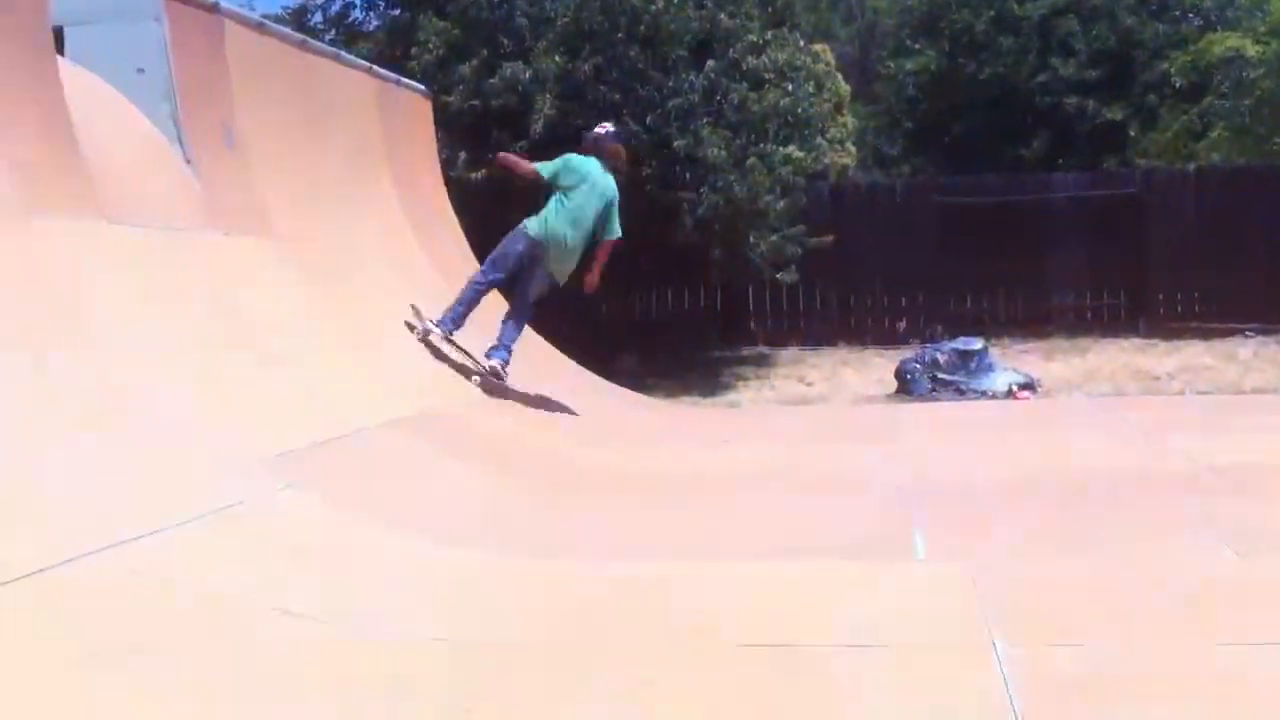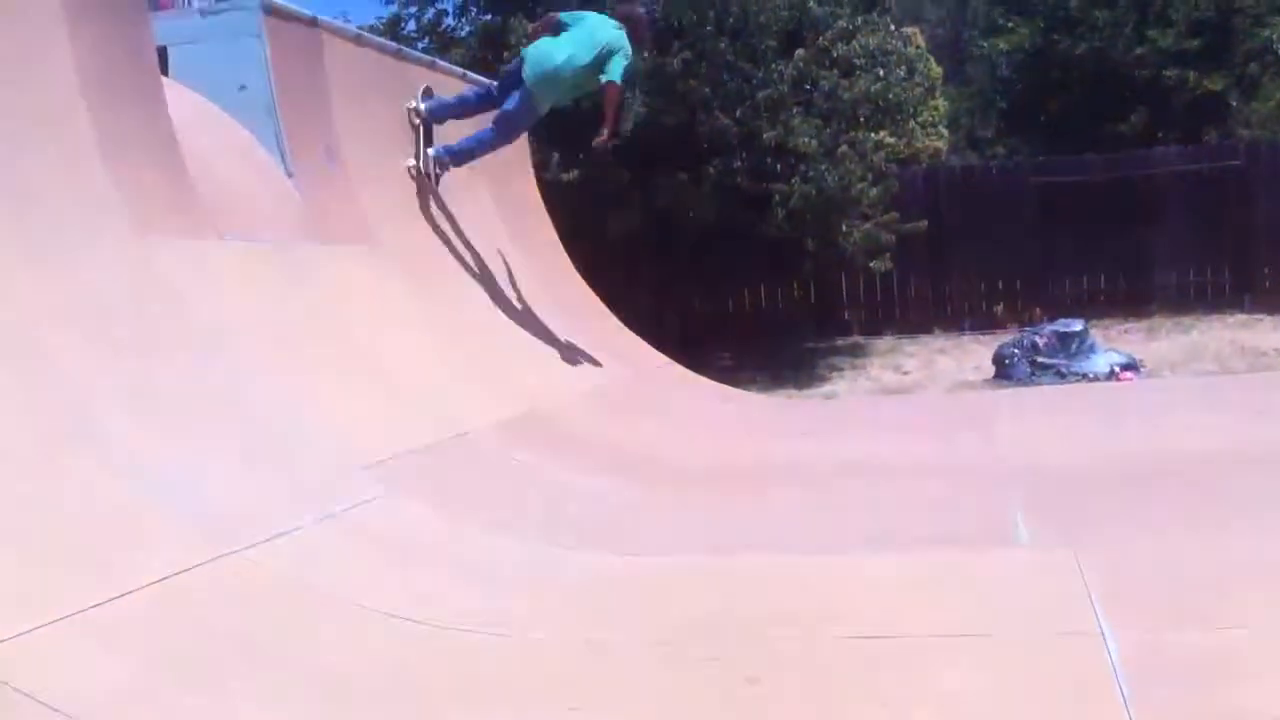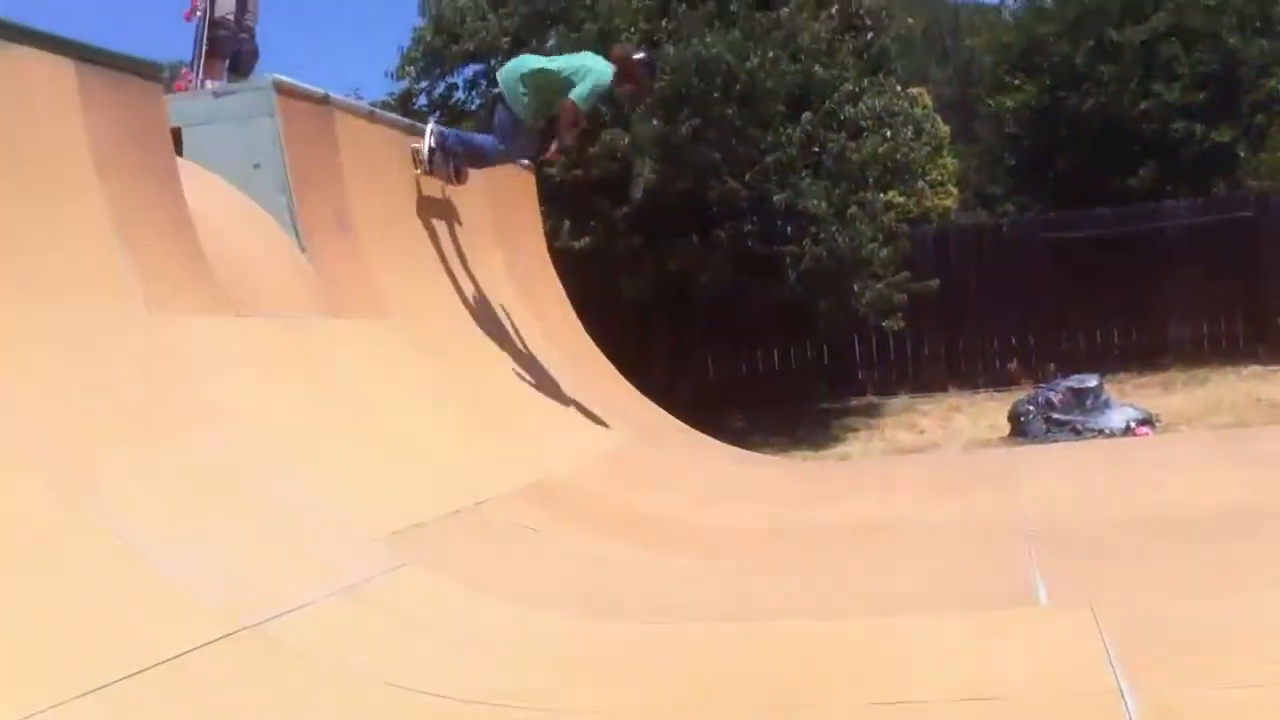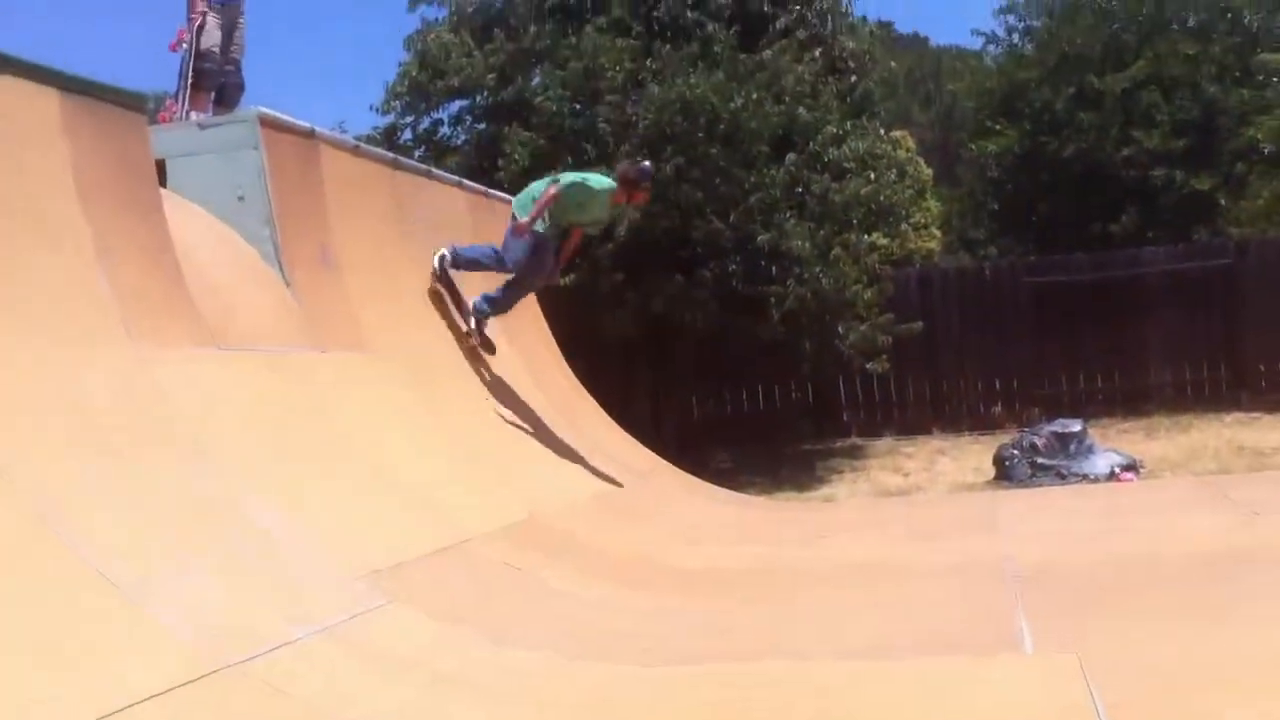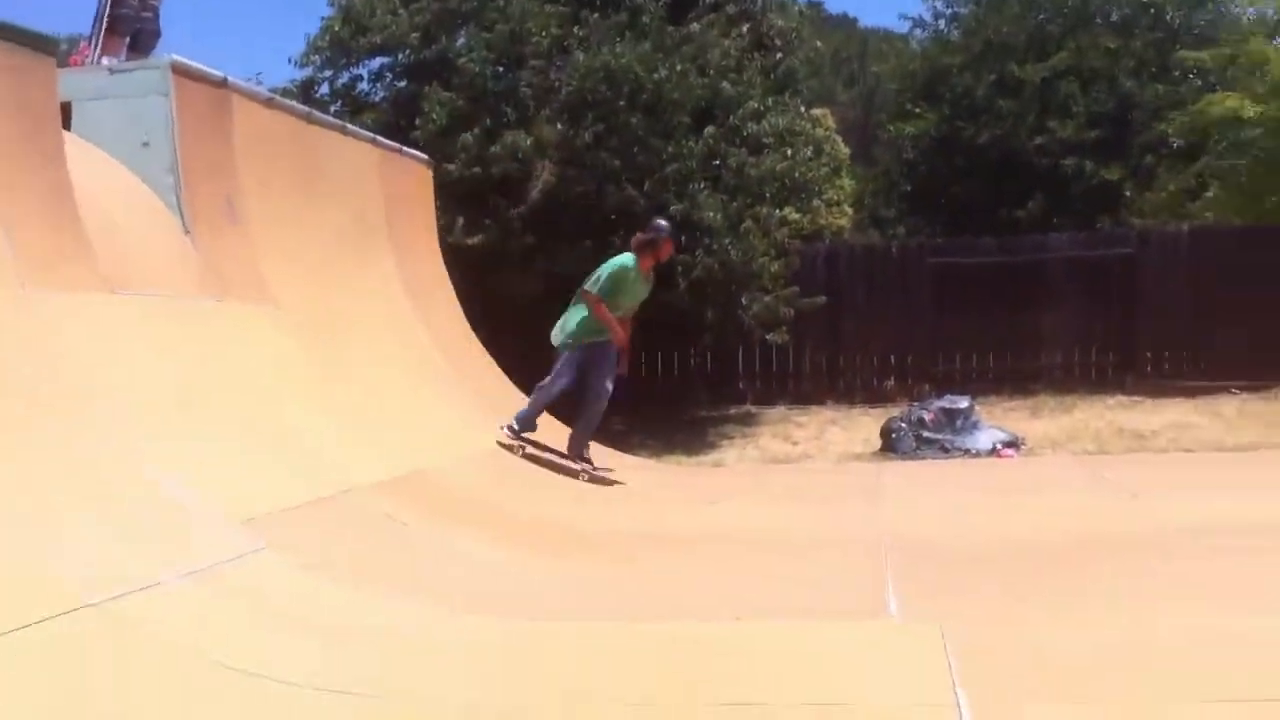
dt=0.3s
person 1, frame 1
left shoulder: (575, 161)
right shoulder: (612, 189)
left elbow: (531, 171)
right elbow: (610, 239)
left wrist: (504, 158)
right wrist: (595, 271)
left hip: (538, 234)
right hip: (562, 257)
left knee: (485, 277)
right knee: (523, 305)
left ankle: (446, 325)
right ankle: (499, 356)
person 1, frame 2
left shoulder: (592, 17)
right shoulder: (623, 48)
left elbow: (553, 18)
right elbow: (612, 85)
left wrist: (537, 29)
right wrist: (608, 125)
left hip: (534, 56)
right hip: (549, 82)
left knee: (491, 95)
right knee: (503, 131)
left ankle: (430, 110)
right ankle: (441, 156)
person 1, frame 3
left shoulder: (596, 62)
right shoulder: (602, 80)
right elbow: (571, 105)
right wrist: (560, 142)
left hip: (521, 78)
right hip: (519, 86)
left knee: (522, 146)
right knee: (508, 150)
left ankle: (452, 143)
right ankle: (441, 137)
person 1, frame 4
left shoulder: (612, 209)
right shoulder: (600, 188)
left elbow: (578, 230)
right elbow: (558, 185)
left wrist: (558, 263)
right wrist: (530, 219)
left hip: (552, 222)
right hip: (535, 210)
left knee: (538, 276)
right knee: (511, 260)
left ankle: (482, 309)
right ankle: (452, 256)
person 1, frame 5
left shoulder: (647, 279)
right shoulder: (621, 265)
right elbow: (588, 294)
left wrist: (623, 353)
right wrist: (614, 327)
left hip: (607, 336)
right hip: (579, 329)
left knee: (601, 392)
right knee: (557, 384)
left ankle: (578, 447)
right ankle: (520, 425)
